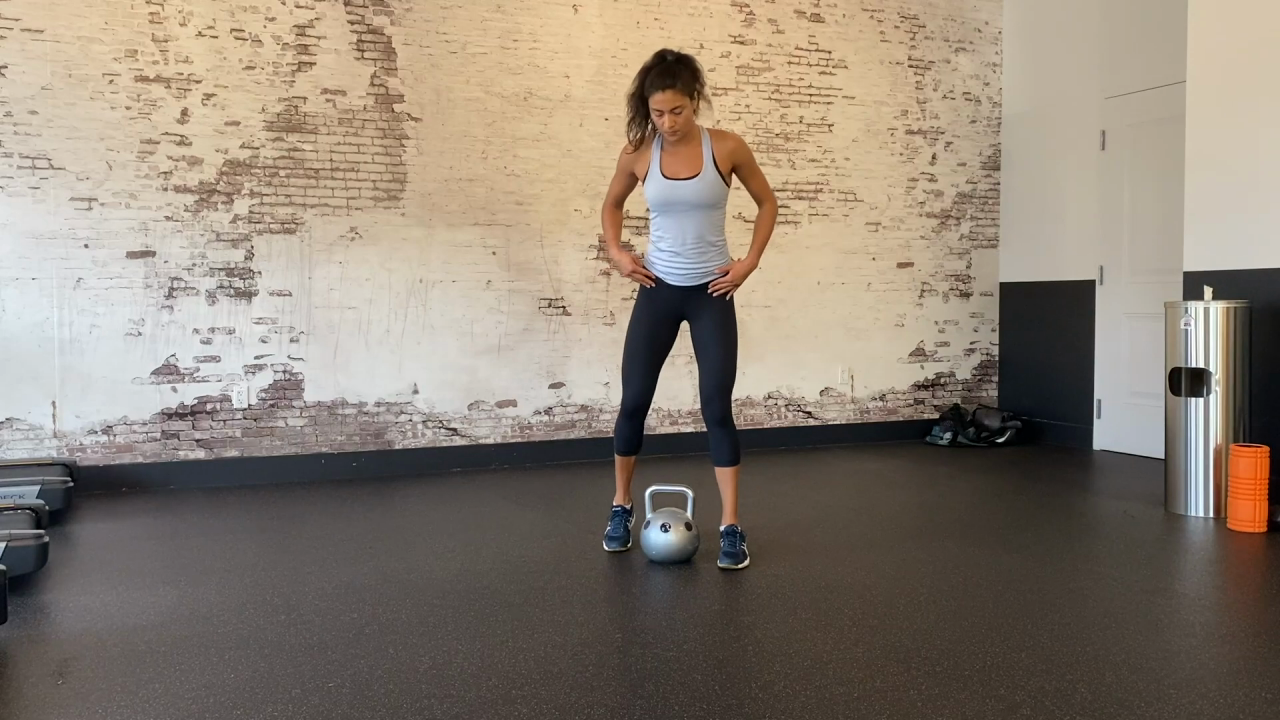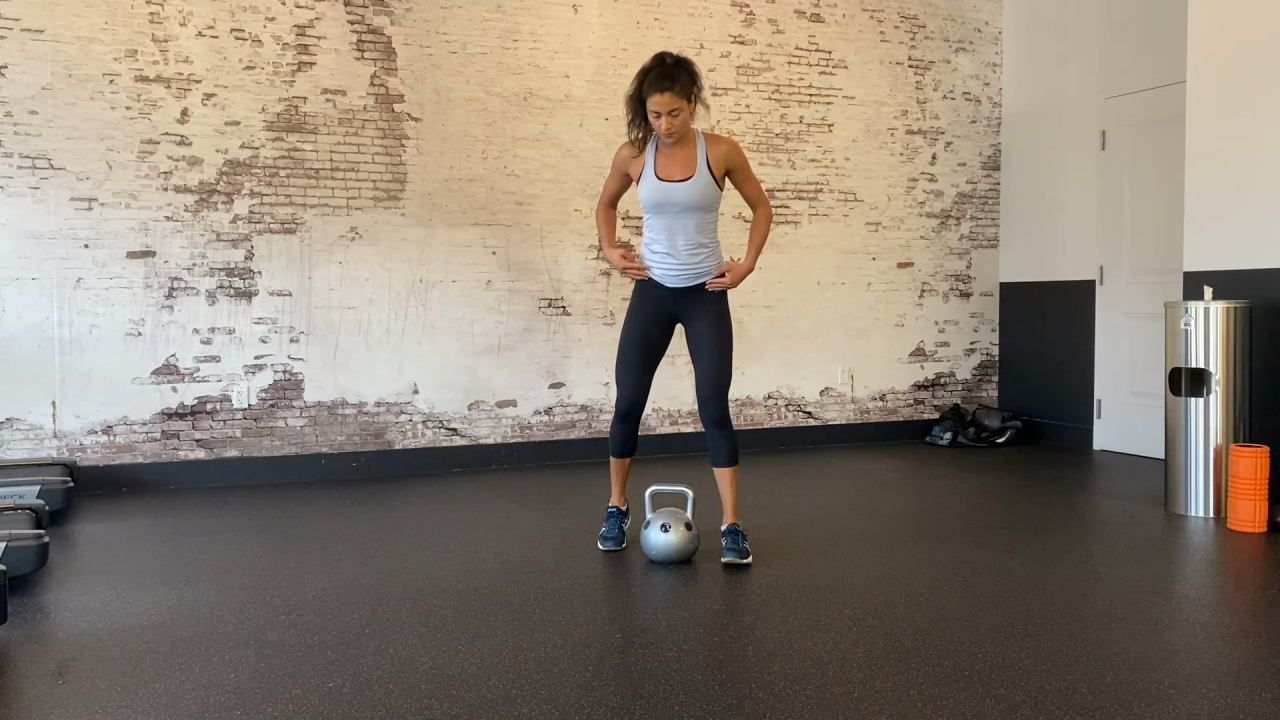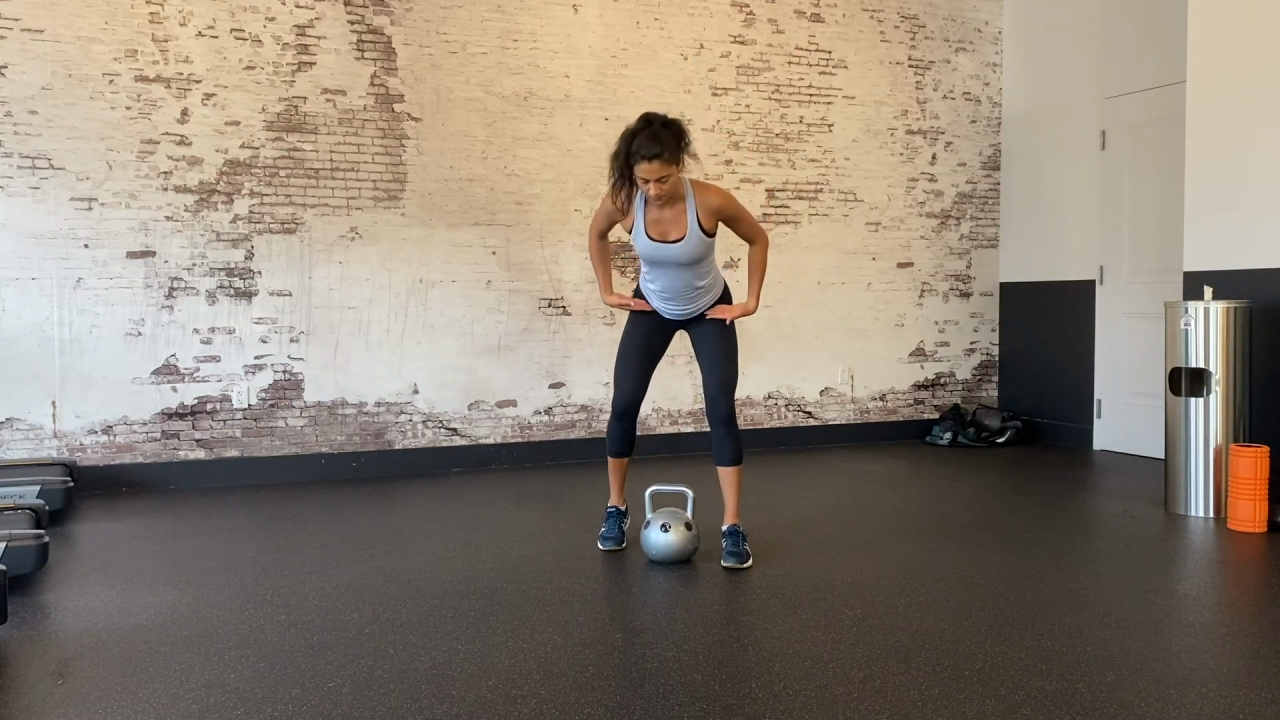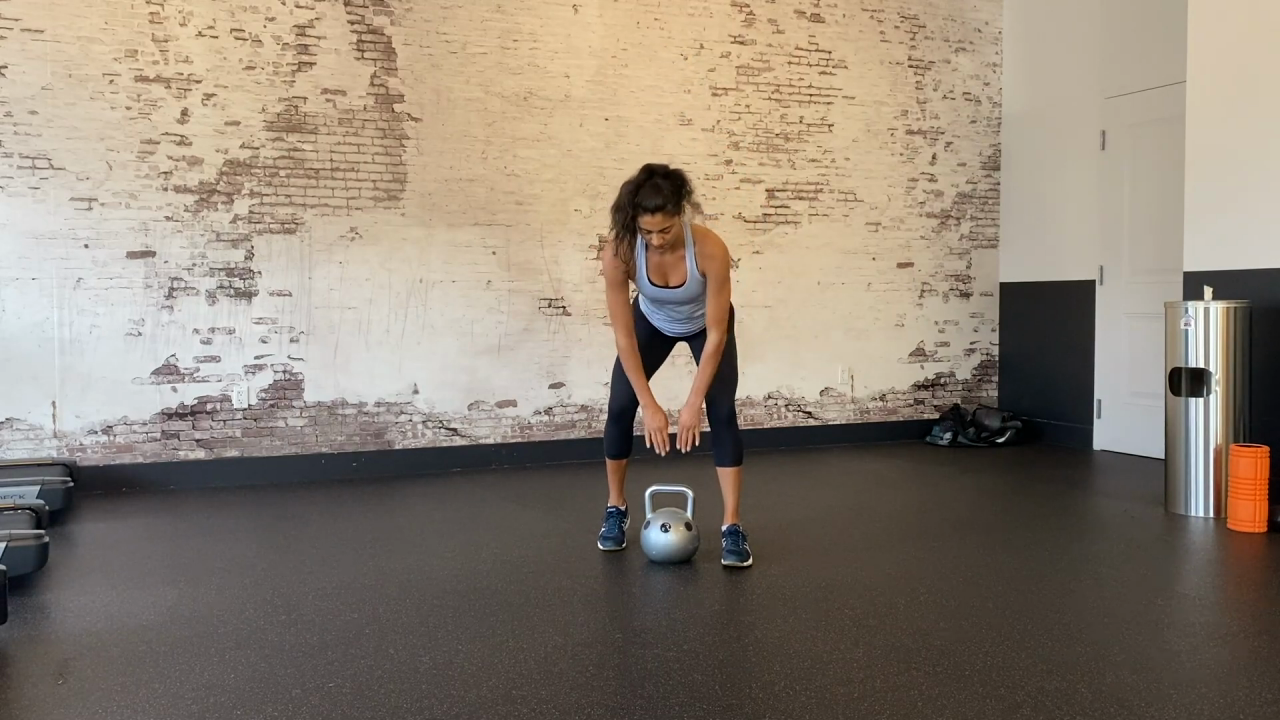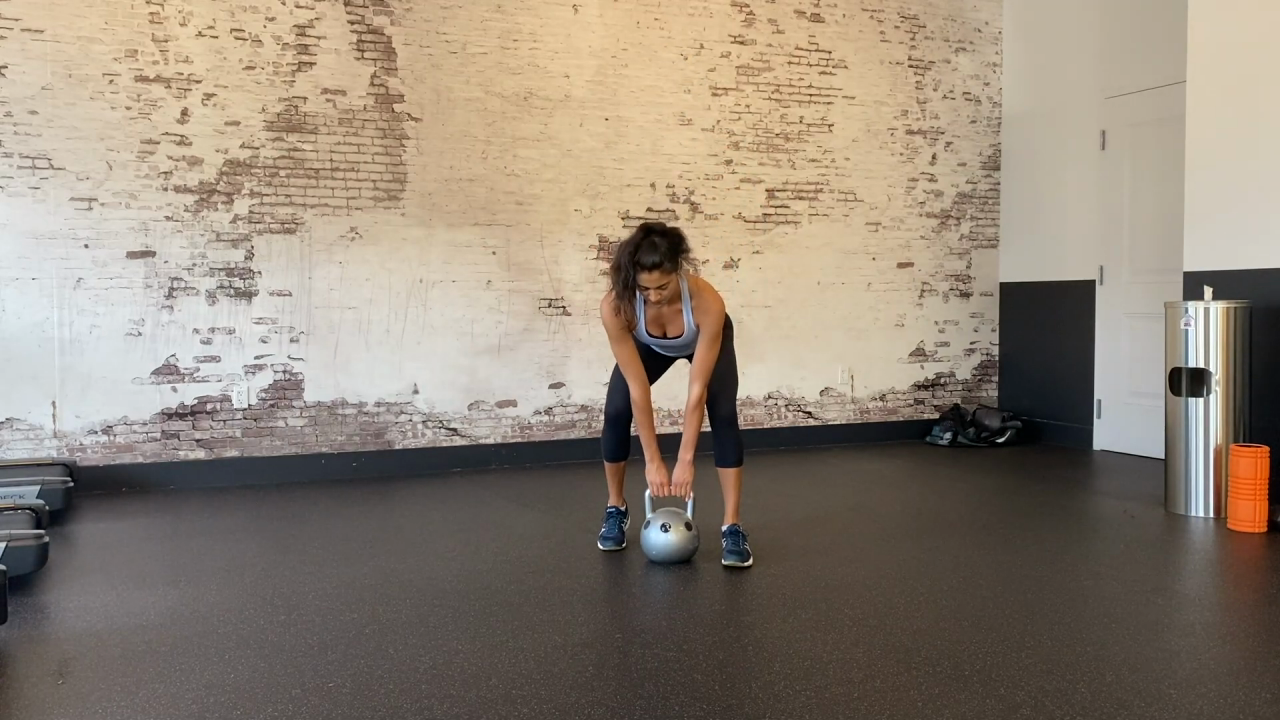
dt=0.7s
person 1, frame 1
left shoulder: (728, 147)
right shoulder: (636, 153)
left elbow: (766, 202)
right elbow: (612, 205)
left wrist: (750, 260)
right wrist: (616, 252)
left hip: (711, 292)
right hip: (658, 290)
left knee: (716, 407)
right knee: (634, 400)
left ankle: (731, 527)
right ankle: (622, 505)
person 1, frame 2
left shoulder: (722, 151)
right shoulder: (631, 155)
left elbow: (761, 208)
right elbow: (605, 205)
left wrist: (748, 263)
right wrist: (610, 250)
left hip: (706, 294)
right hip: (651, 292)
left knee: (714, 408)
right knee: (628, 403)
left ankle: (732, 526)
right ankle: (616, 508)
person 1, frame 3
left shoulder: (712, 200)
right shoulder: (621, 202)
left elbow: (758, 240)
right elbow: (597, 235)
left wrist: (751, 301)
right wrist: (607, 291)
left hip: (709, 311)
right hip: (651, 309)
left knee: (721, 409)
right knee: (624, 404)
left ankle: (732, 527)
right ankle: (616, 508)
person 1, frame 4
left shoulder: (711, 249)
right shoulder: (619, 253)
left elbow: (716, 334)
right elbow: (624, 336)
left wrist: (693, 405)
right wrist: (649, 406)
left hip: (705, 324)
right hip: (652, 323)
left knee: (722, 412)
right knee: (620, 408)
left ankle: (732, 526)
right ankle: (616, 508)
person 1, frame 5
left shoulder: (707, 303)
right shoulder: (615, 306)
left elbow: (697, 390)
right elbow: (637, 388)
left wrist: (685, 460)
right wrist: (652, 460)
left hip: (704, 342)
right hip: (648, 345)
left knee: (723, 414)
right knee: (616, 412)
left ankle: (732, 527)
right ankle: (615, 509)
